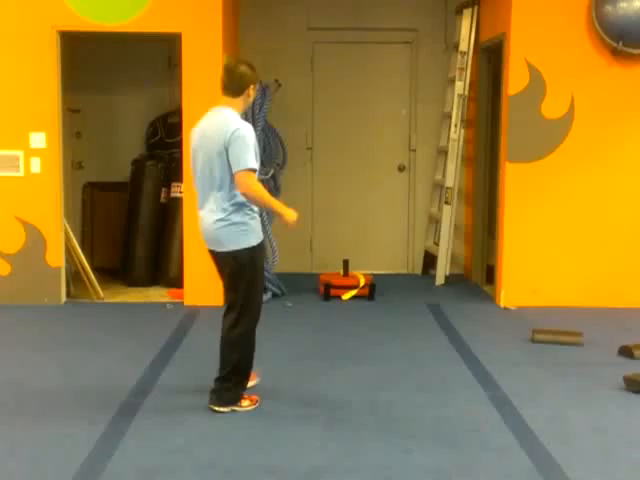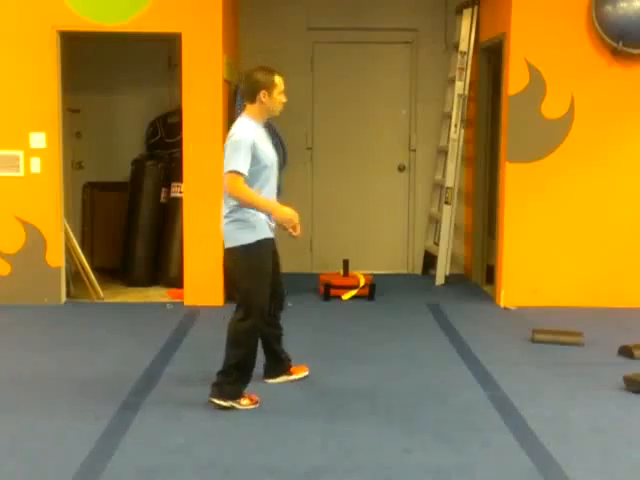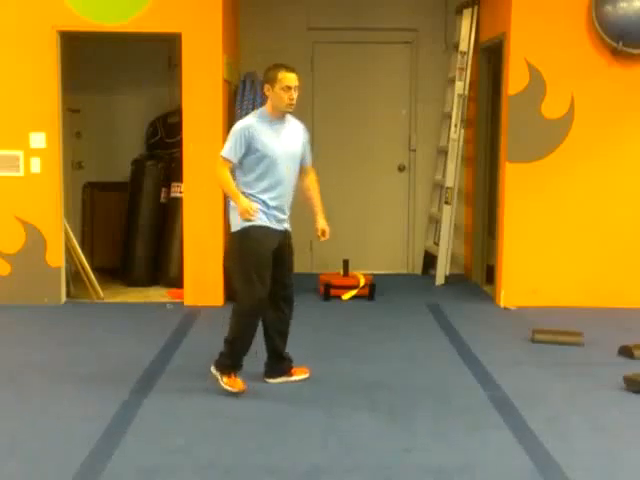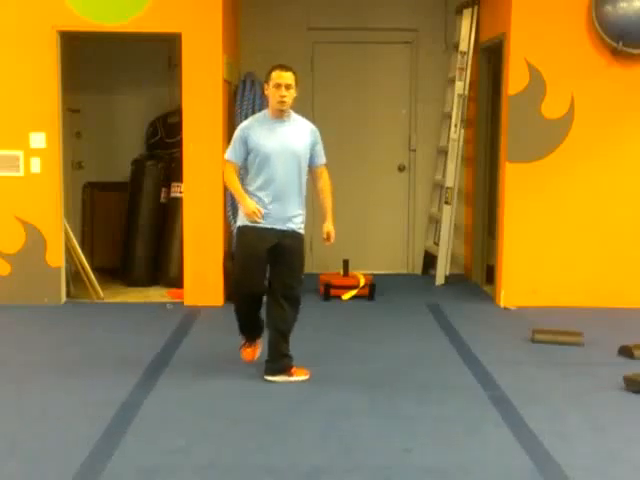
dt=0.2s
person 1, frame 1
left shoulder: (201, 126)
right shoulder: (240, 129)
right elbow: (247, 187)
right wrist: (281, 210)
left hip: (217, 229)
right hip: (238, 234)
left knee: (243, 303)
right knee: (243, 311)
left ankle: (238, 371)
right ankle: (226, 393)
person 1, frame 2
left shoulder: (260, 131)
right shoulder: (244, 134)
right elbow: (233, 186)
left wrist: (284, 217)
right wrist: (274, 209)
left hip: (262, 233)
right hip: (246, 234)
left knee: (271, 301)
right knee: (252, 309)
left ankle: (277, 365)
right ankle: (228, 387)
person 1, frame 3
left shoulder: (298, 130)
right shoulder: (248, 128)
left elbow: (306, 175)
right elbow: (223, 169)
left wrist: (319, 215)
right wrist: (238, 200)
left hip: (281, 226)
right hip: (252, 224)
left knee: (281, 296)
right knee: (252, 295)
left ankle: (277, 365)
right ankle: (226, 365)
person 1, frame 4
left shoulder: (308, 130)
right shoulder: (248, 129)
left elbow: (321, 175)
right elbow: (230, 171)
left wrist: (328, 218)
right wrist: (244, 201)
left hip: (291, 226)
right hip: (253, 224)
left knee: (286, 295)
right knee: (247, 289)
left ankle: (279, 363)
right ankle: (251, 336)
